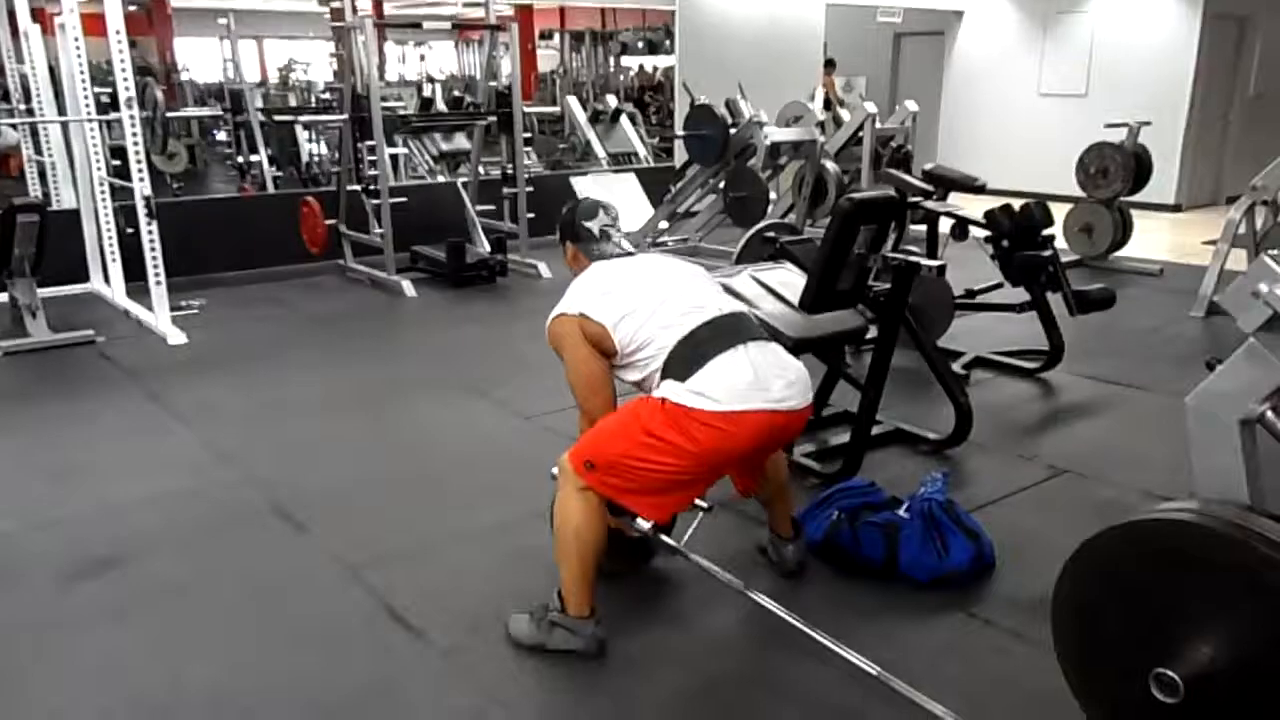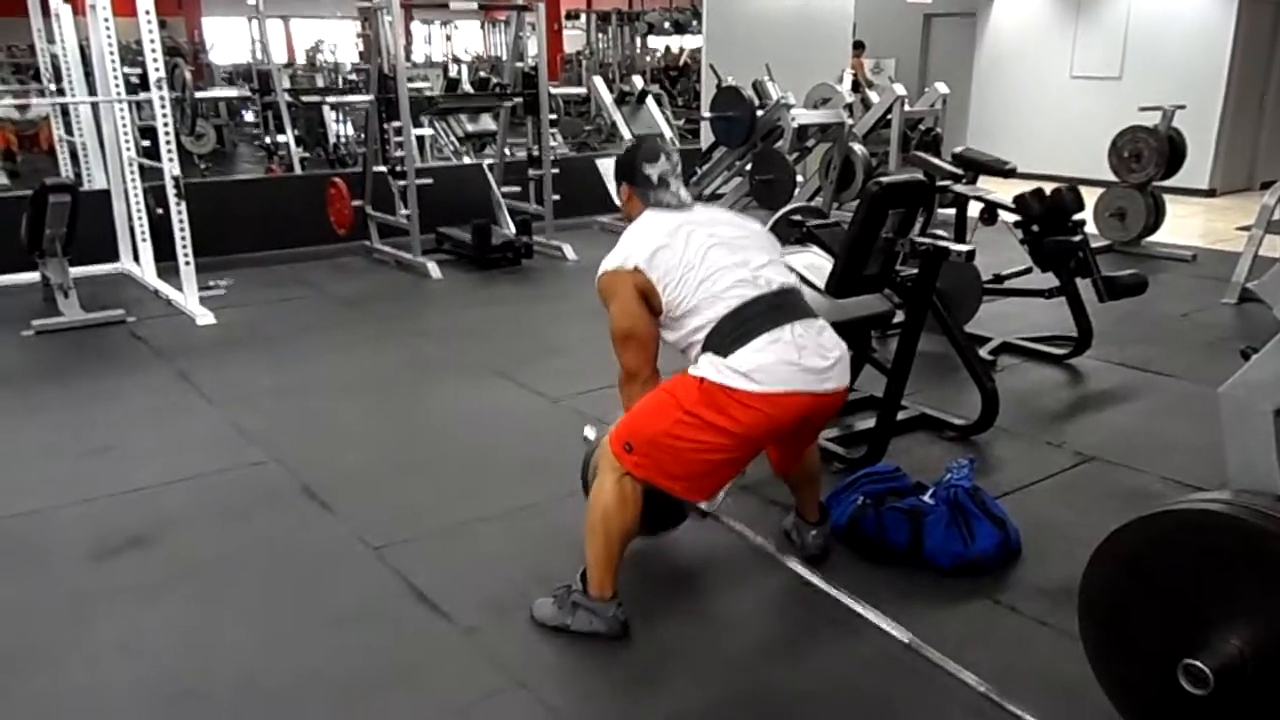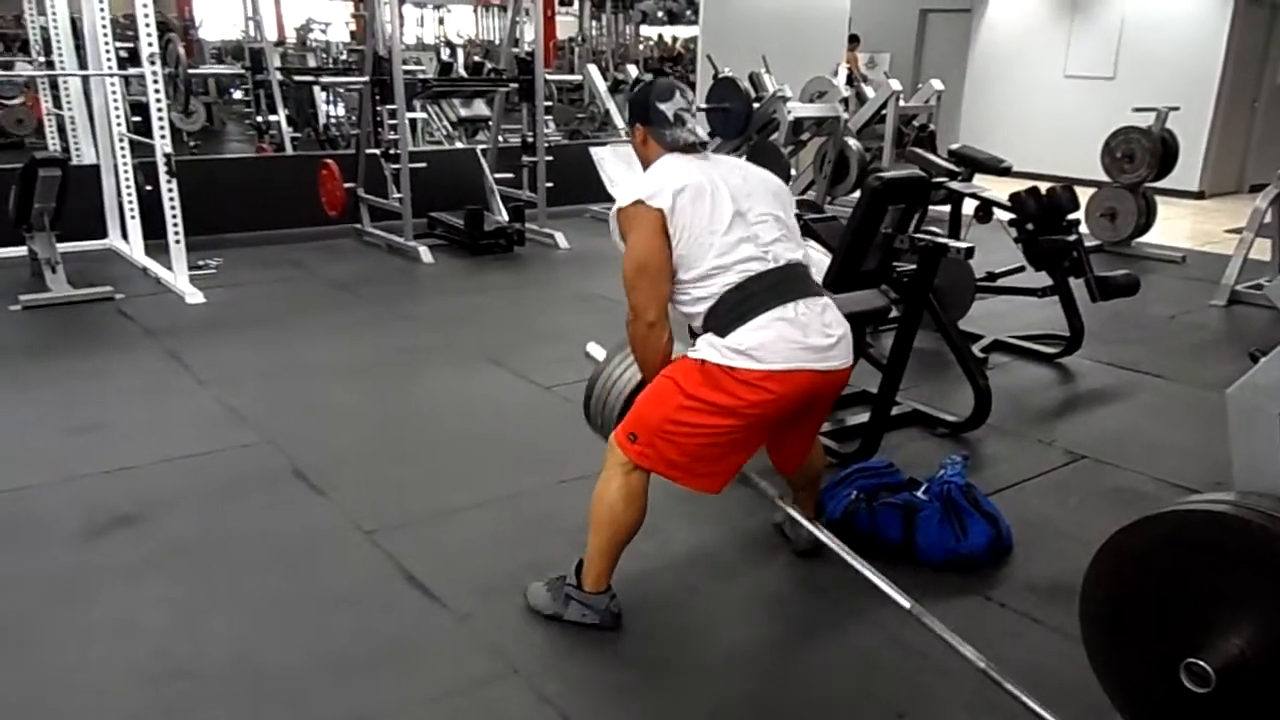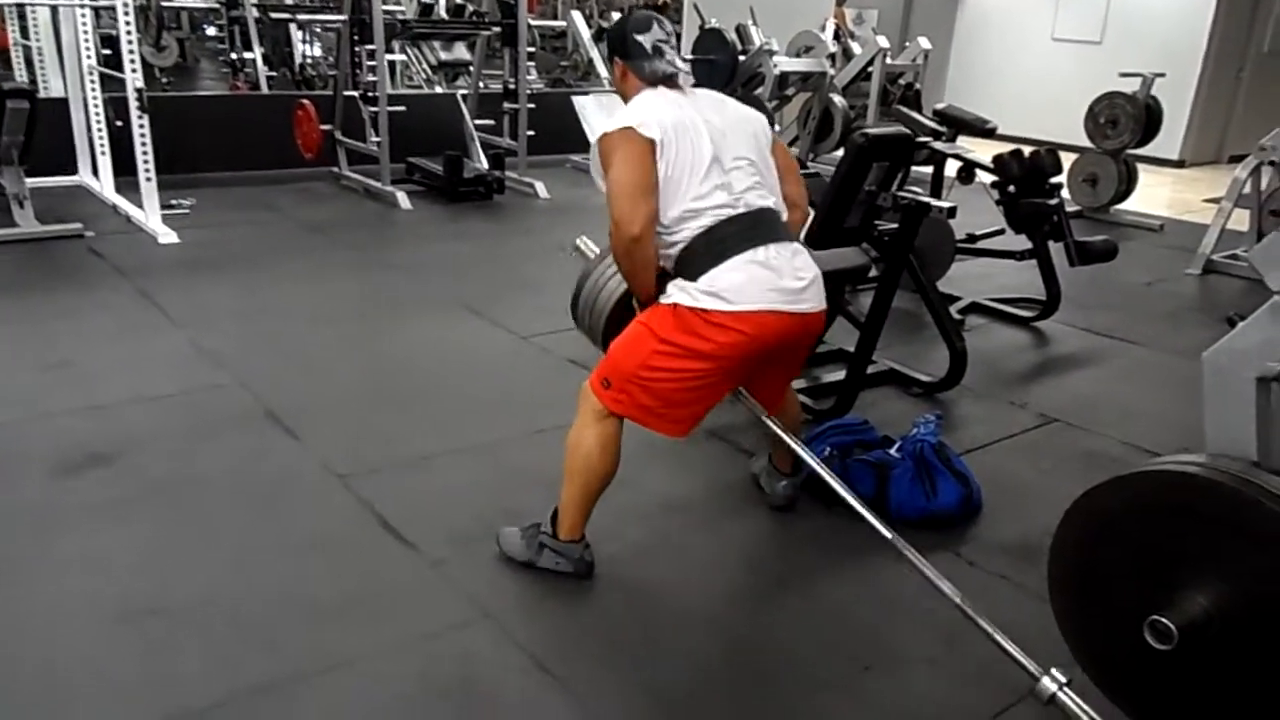
dt=1s
person 1, frame 1
left shoulder: (571, 314)
right shoulder: (674, 265)
left elbow: (600, 417)
left wrist: (612, 500)
left hip: (718, 404)
right hip: (792, 392)
left knee: (577, 474)
left ankle: (574, 621)
right ankle: (785, 540)
person 1, frame 2
left shoulder: (624, 263)
right shoulder: (738, 223)
left elbow: (638, 375)
left wrist: (648, 459)
left hip: (753, 380)
right hip: (830, 370)
left knee: (617, 461)
right knee: (790, 428)
left ankle: (595, 603)
right ankle: (811, 526)
person 1, frame 3
left shoulder: (646, 198)
right shoulder: (759, 176)
left elbow: (649, 319)
left wrist: (659, 388)
left hip: (753, 356)
right hip: (831, 345)
left knee: (628, 455)
right knee: (795, 434)
left ankle: (589, 594)
right ankle: (805, 523)
person 1, frame 4
left shoulder: (629, 128)
right shoulder: (741, 112)
left elbow: (632, 230)
right elbow: (797, 202)
left wrist: (648, 300)
left hip: (724, 301)
right hip: (803, 292)
left knee: (601, 402)
right knee: (770, 386)
left ankle: (563, 543)
right ankle: (782, 476)
